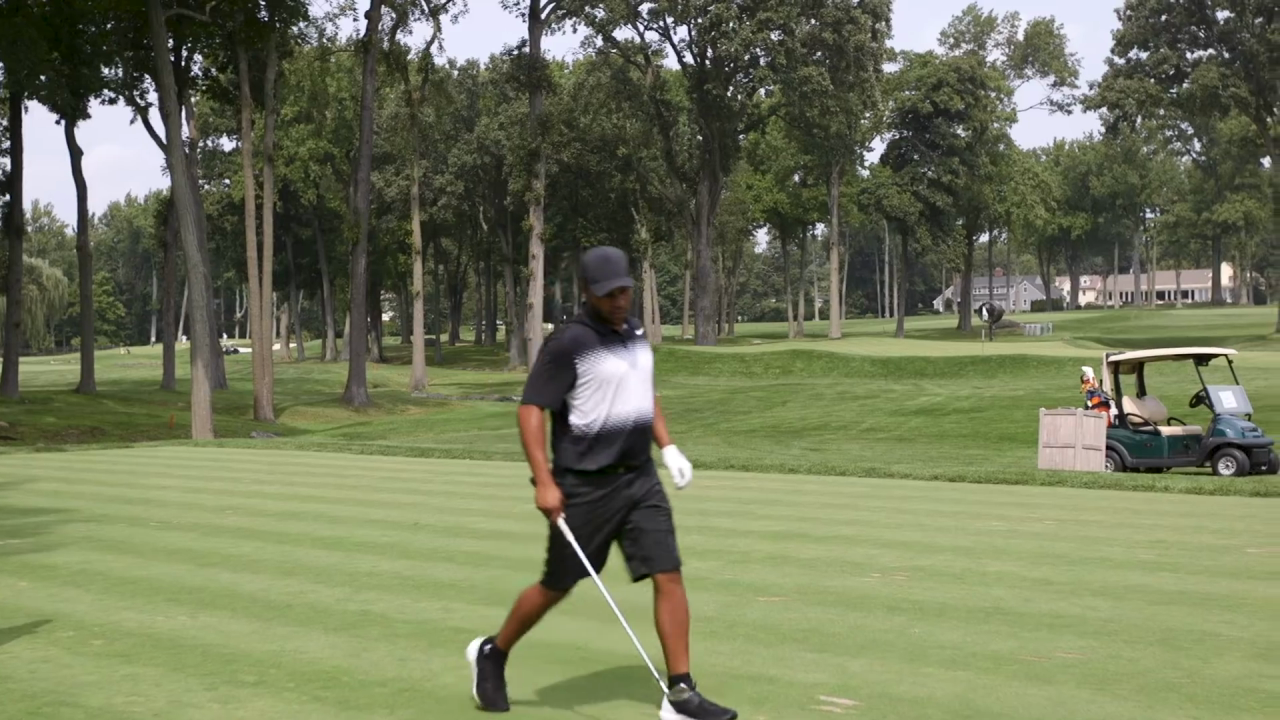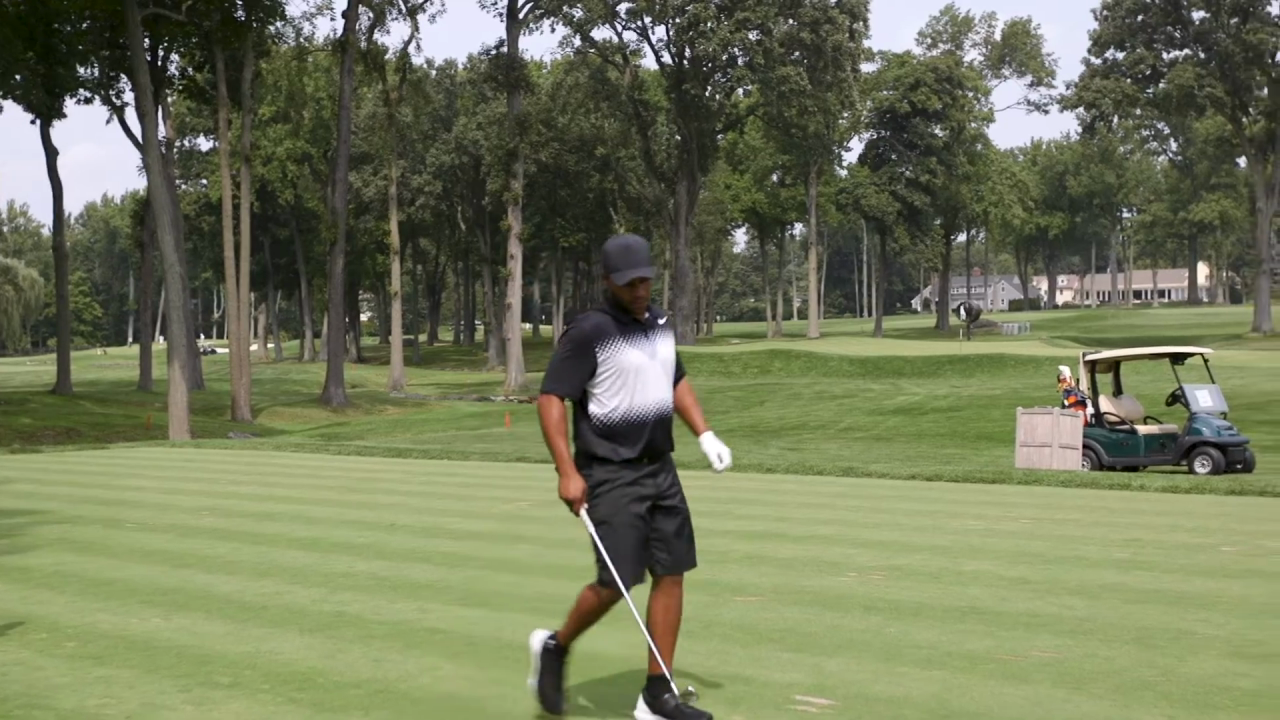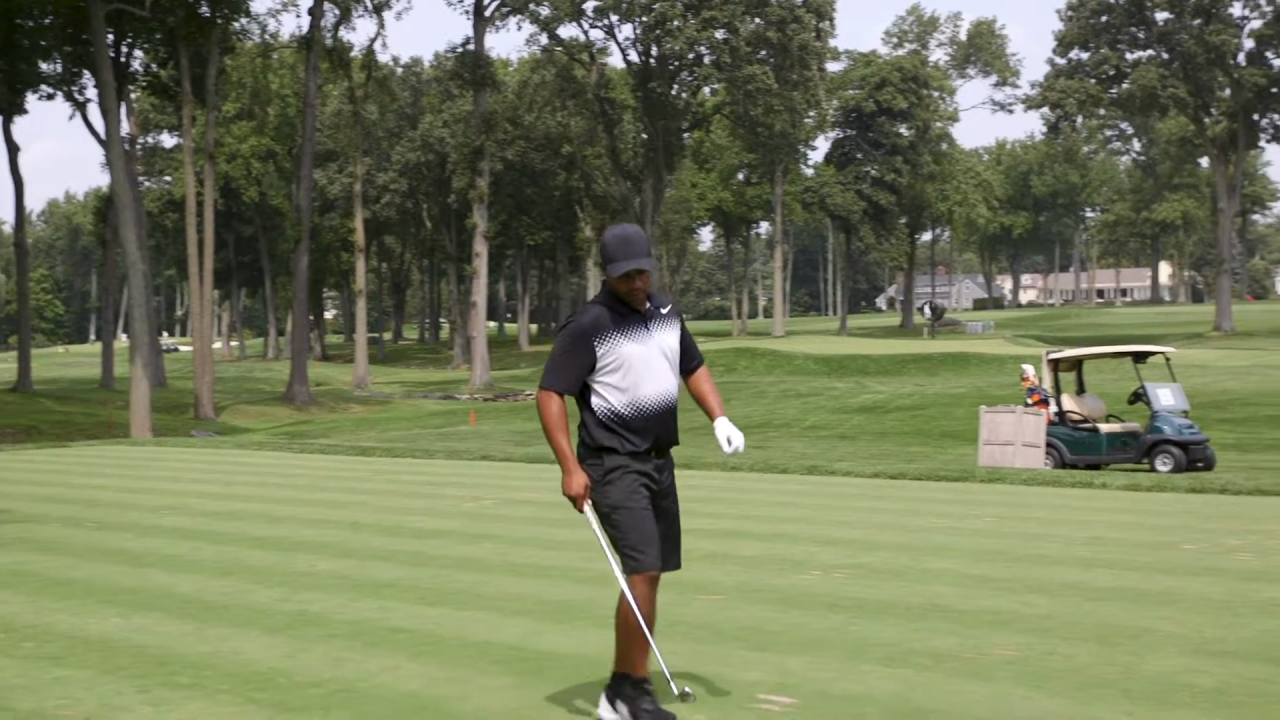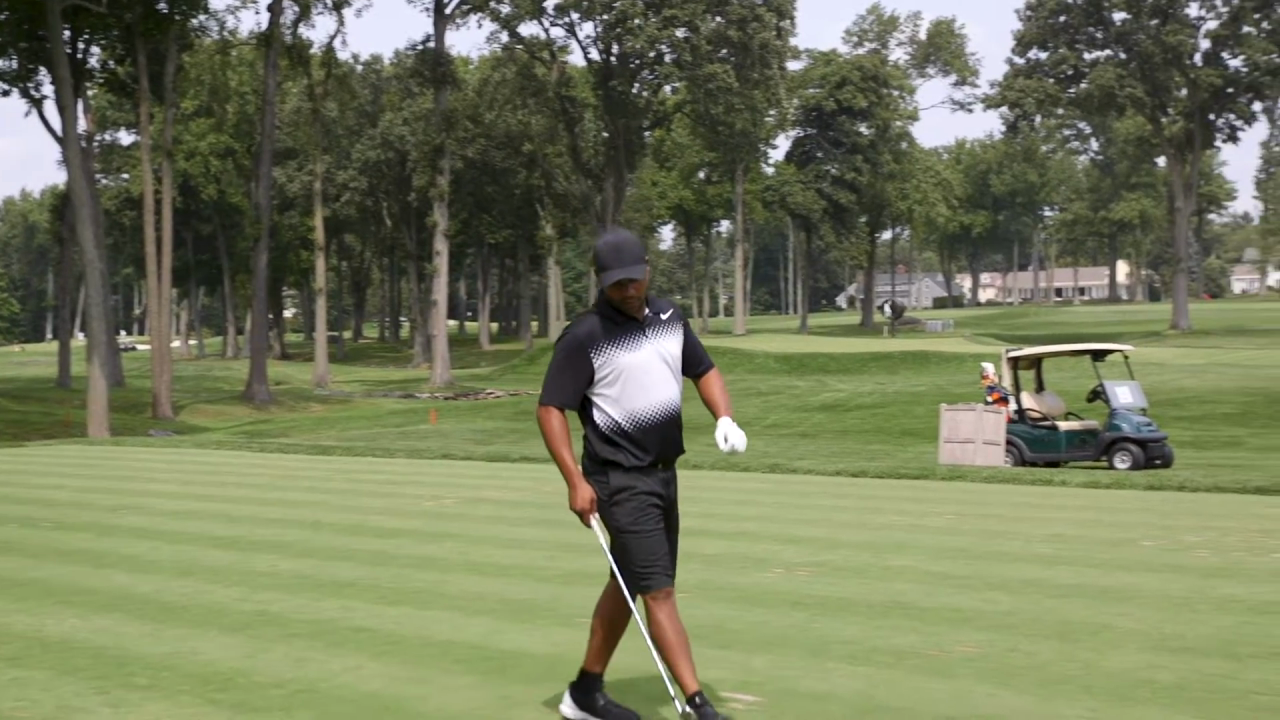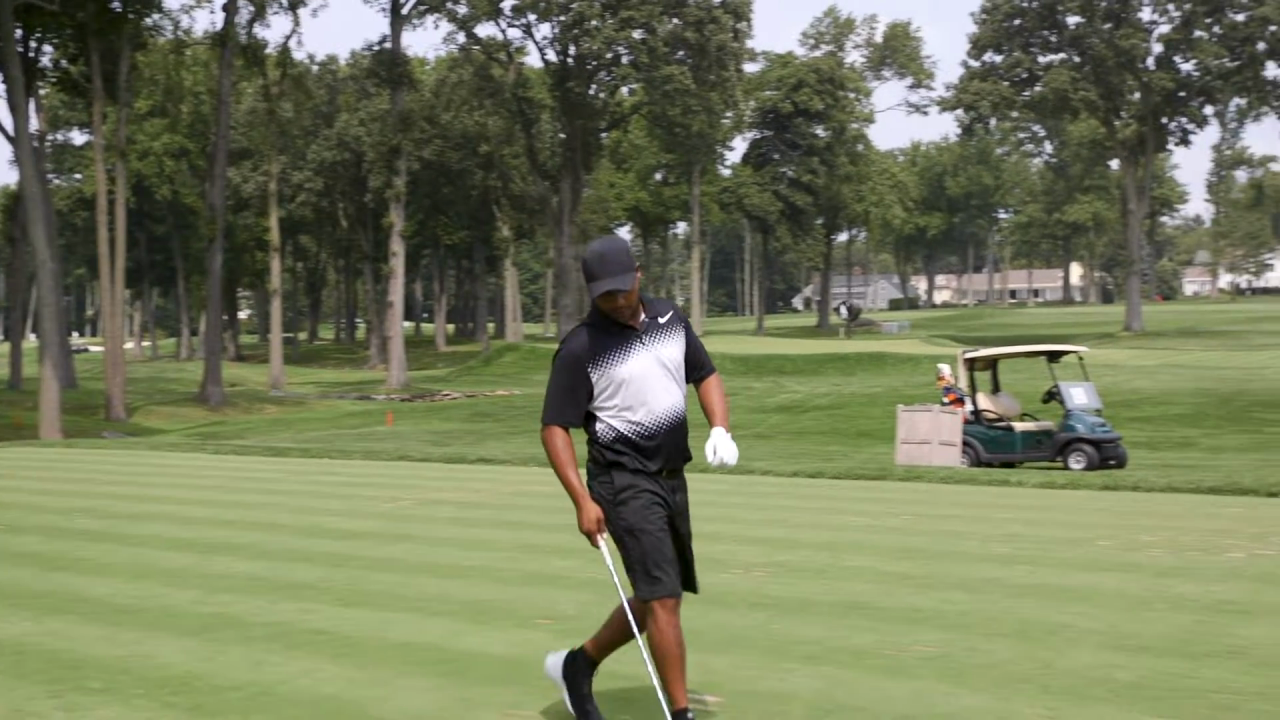
dt=0.3s
person 1, frame 1
left shoulder: (637, 333)
right shoulder: (569, 343)
right elbow: (530, 409)
left wrist: (668, 447)
right wrist: (544, 481)
left hip: (640, 479)
right hip: (586, 485)
left knee: (669, 575)
right knee: (556, 583)
right ankle: (492, 653)
person 1, frame 2
left shoulder: (661, 322)
right shoulder: (589, 330)
left elbow: (677, 383)
right elbow: (550, 398)
left wrist: (705, 434)
right wrist: (567, 471)
left hip: (660, 469)
right hip: (610, 474)
left knee: (670, 575)
right knee: (615, 583)
right ankle: (556, 646)
person 1, frame 3
left shoulder: (666, 311)
right shoulder: (588, 324)
left elbow: (694, 368)
right elbow: (549, 394)
left wrist: (720, 419)
right wrist: (570, 468)
left hip: (659, 462)
right hip: (613, 466)
left knee: (644, 575)
right knee: (643, 571)
person 1, frame 4
left shoulder: (668, 315)
right shoulder: (584, 335)
left elbow: (704, 370)
right elbow: (550, 409)
left wrist: (724, 418)
right wrist: (575, 481)
left hip: (662, 473)
right hip: (618, 479)
left knee: (628, 585)
right knee: (658, 591)
person 1, frame 5
left shoulder: (670, 316)
right shoulder: (580, 348)
left elbow: (706, 376)
right elbow: (555, 427)
left wrist: (720, 430)
right wrist: (582, 500)
left hip: (673, 477)
right hip: (625, 483)
left knee: (659, 596)
right knee: (662, 597)
left ankle: (575, 666)
